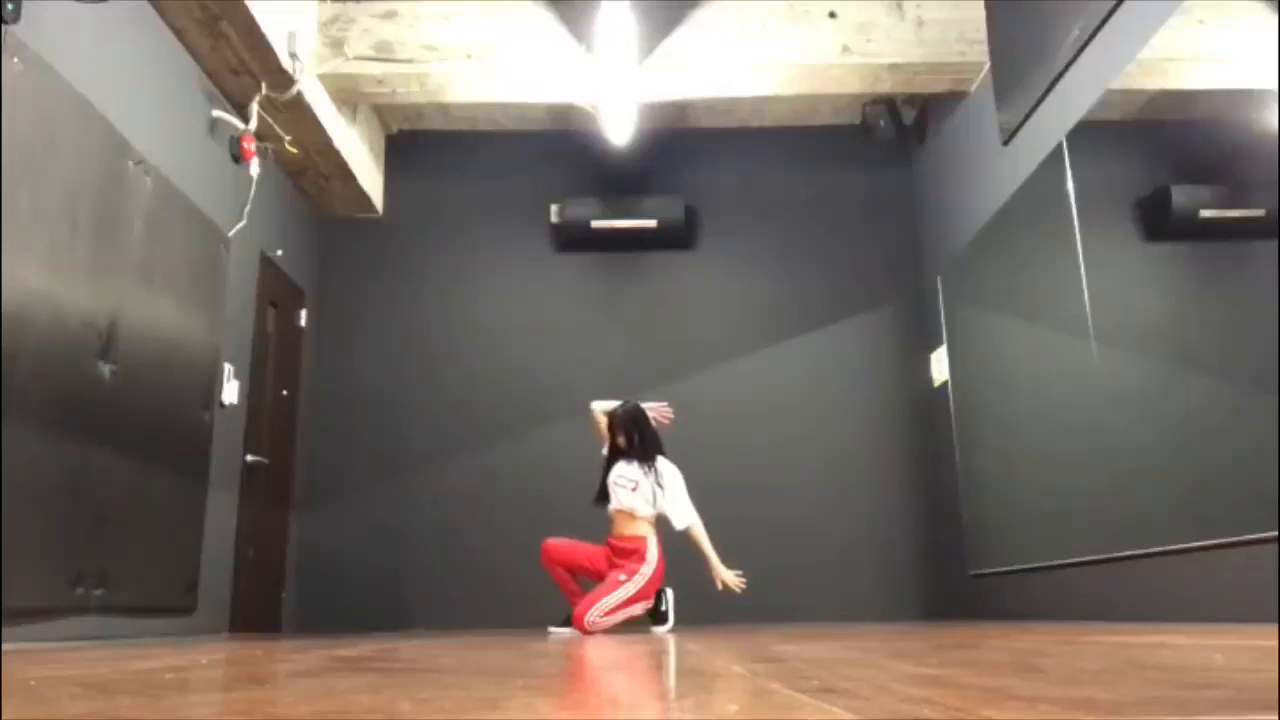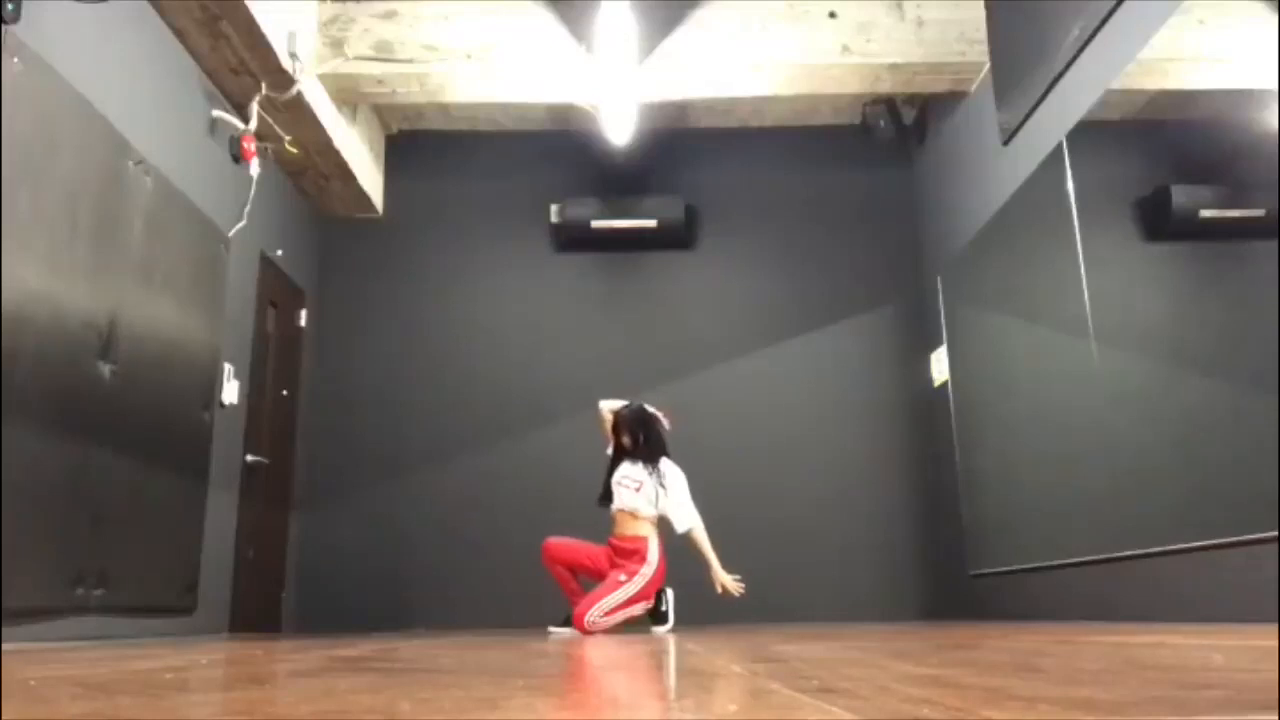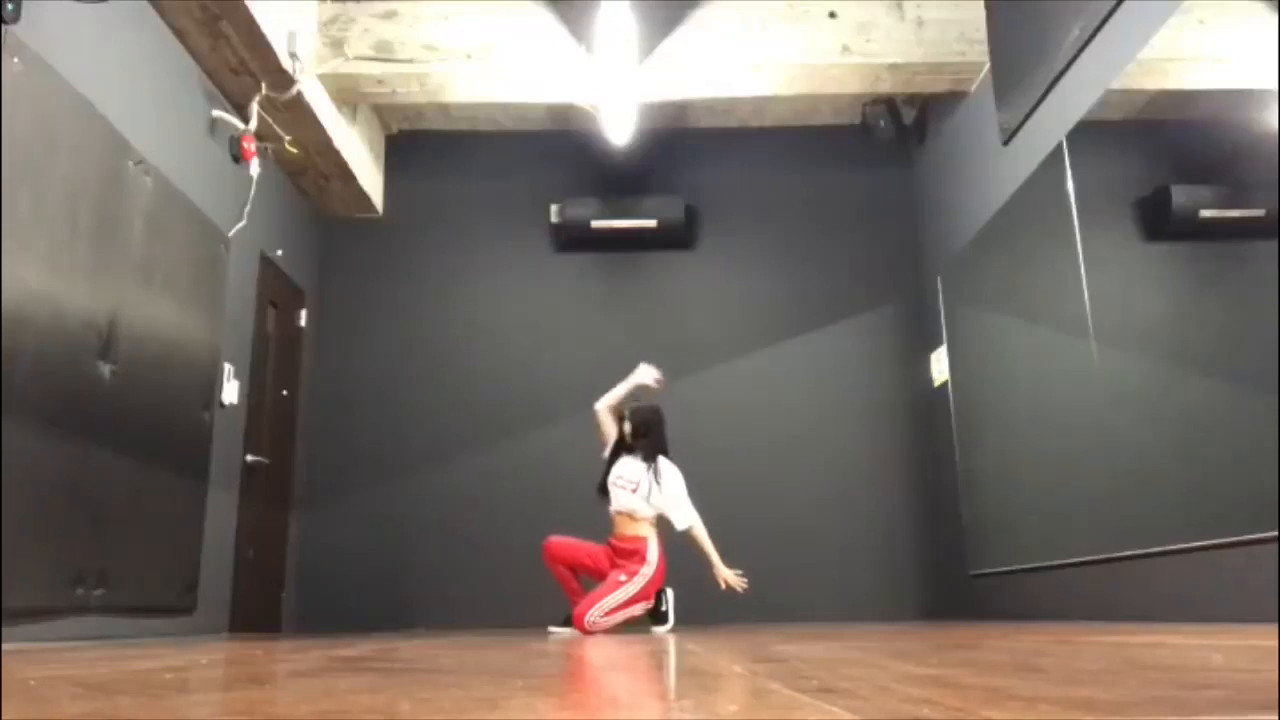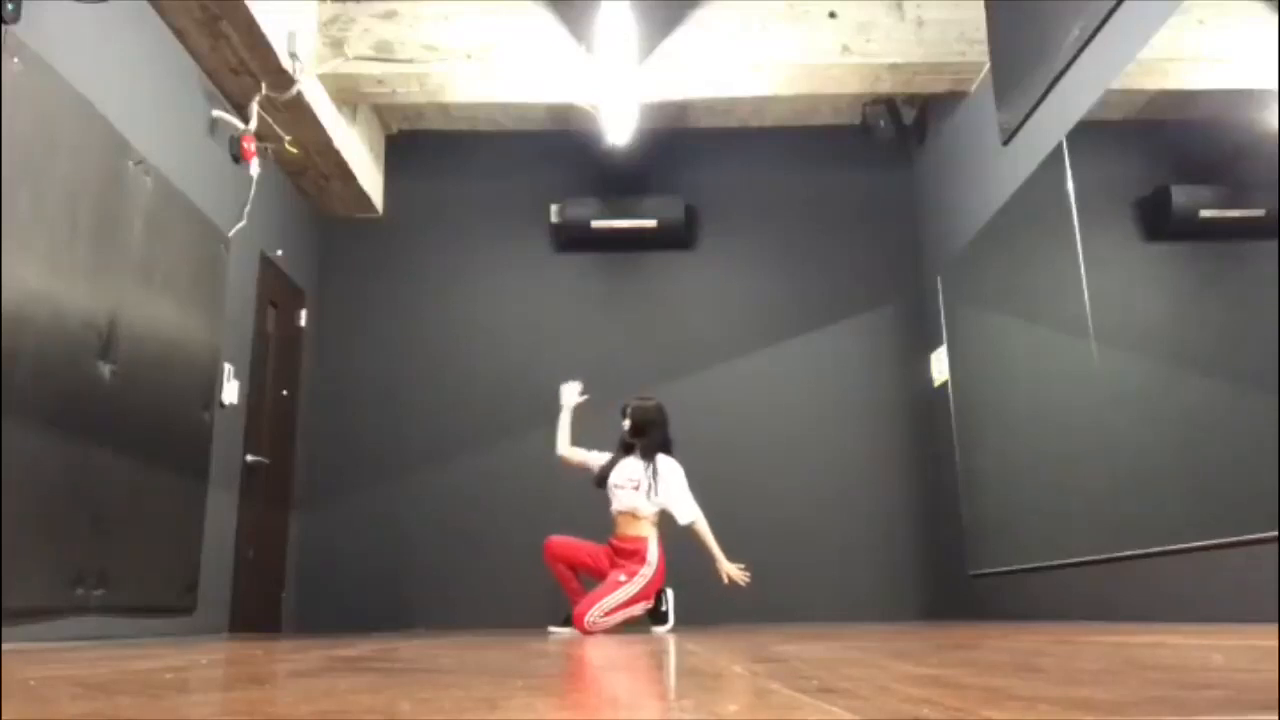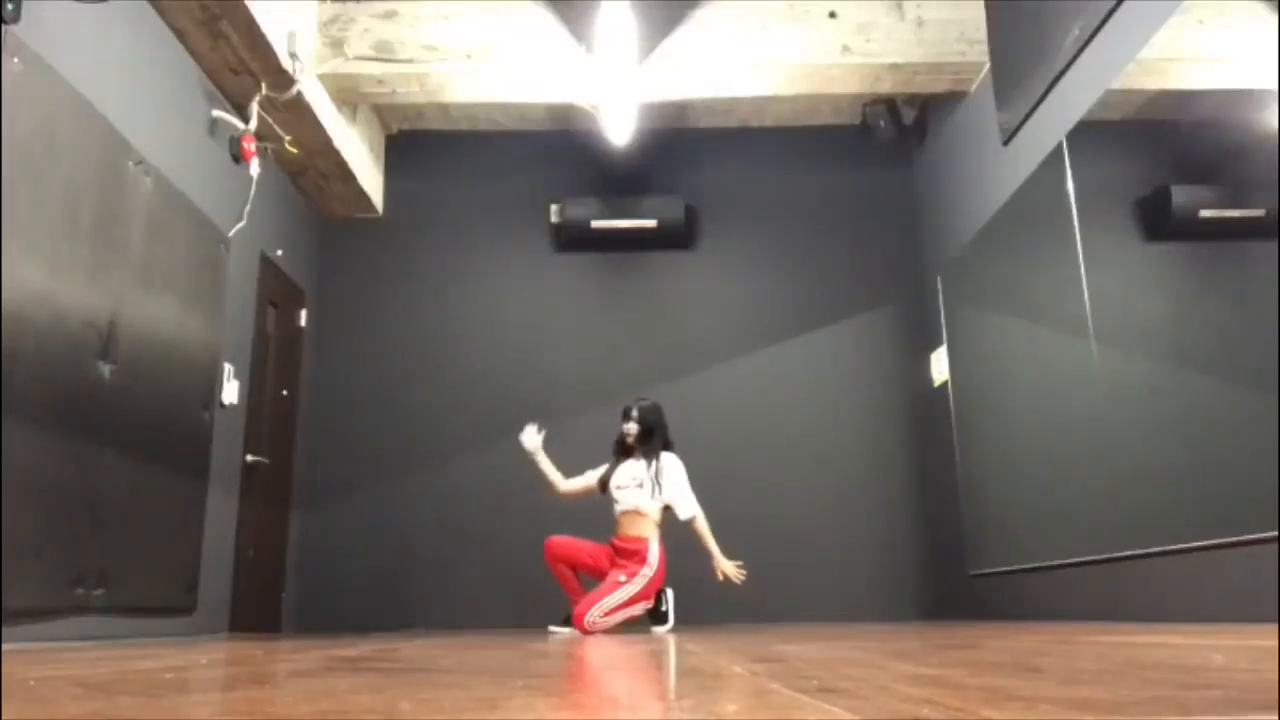
dt=0.3s
person 1, frame 1
left shoulder: (662, 469)
right shoulder: (618, 459)
left elbow: (689, 518)
right elbow: (596, 408)
left wrist: (716, 565)
right wrist: (640, 411)
left hip: (643, 560)
right hip: (613, 553)
left knee: (585, 621)
right knee: (551, 549)
left ankle: (652, 602)
right ankle: (581, 606)
person 1, frame 2
left shoulder: (666, 471)
right shoulder: (622, 459)
left elbow: (691, 521)
right elbow: (604, 407)
left wrist: (716, 568)
right wrist: (642, 411)
left hip: (644, 560)
right hip: (615, 553)
left knee: (587, 621)
right knee: (553, 548)
left ankle: (652, 602)
right ankle: (580, 608)
person 1, frame 3
left shoulder: (663, 469)
right shoulder: (620, 458)
left elbow: (690, 518)
right elbow: (601, 408)
left wrist: (717, 564)
right wrist: (634, 381)
left hip: (644, 561)
right hip: (614, 553)
left knee: (586, 622)
right knee: (553, 547)
left ankle: (651, 602)
right ankle: (581, 605)
person 1, frame 4
left shoulder: (665, 467)
right shoulder: (616, 461)
left elbow: (693, 514)
right elbow: (564, 452)
left wrist: (721, 559)
right wrist: (567, 406)
left hip: (644, 560)
right hip: (615, 553)
left knee: (586, 621)
left ankle: (652, 603)
right ankle: (581, 608)
person 1, frame 5
left shoulder: (666, 462)
right shoulder: (617, 466)
left elbow: (691, 510)
right elbow: (564, 486)
left wrist: (716, 556)
right wrist: (536, 452)
left hip: (645, 560)
right hip: (616, 553)
left knee: (585, 622)
right knee: (554, 547)
left ankle: (653, 602)
right ankle: (581, 607)
